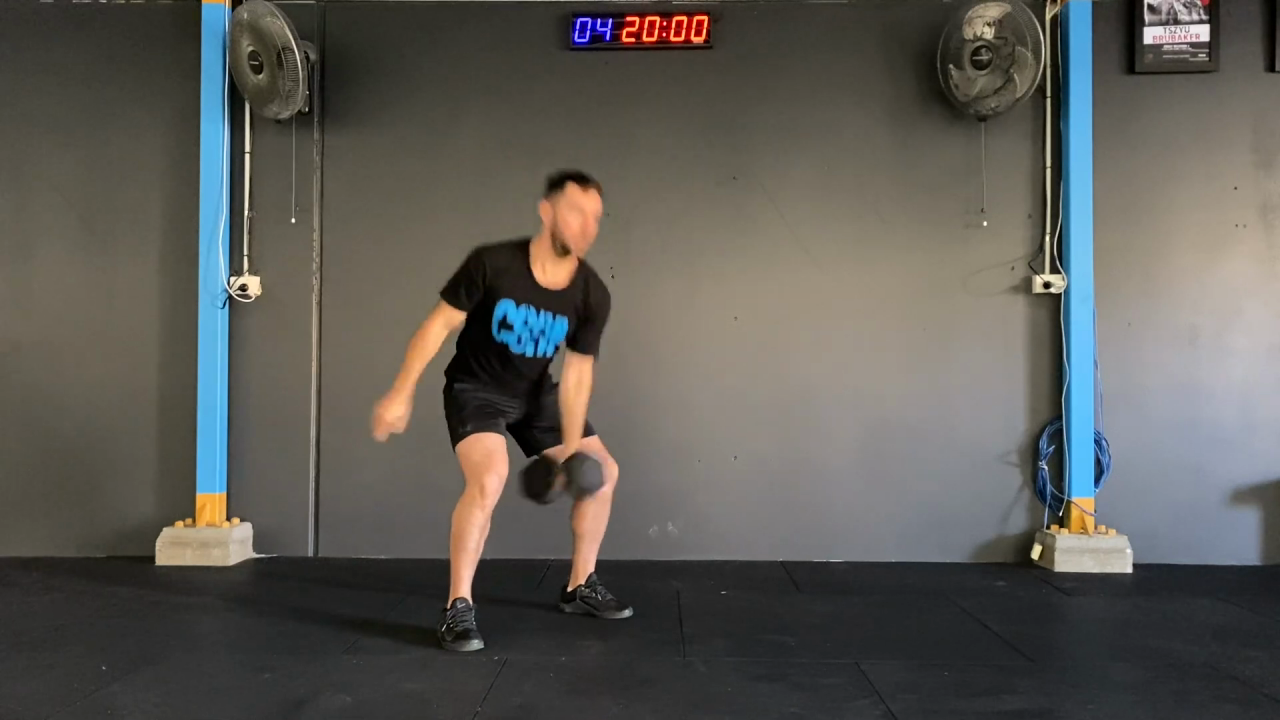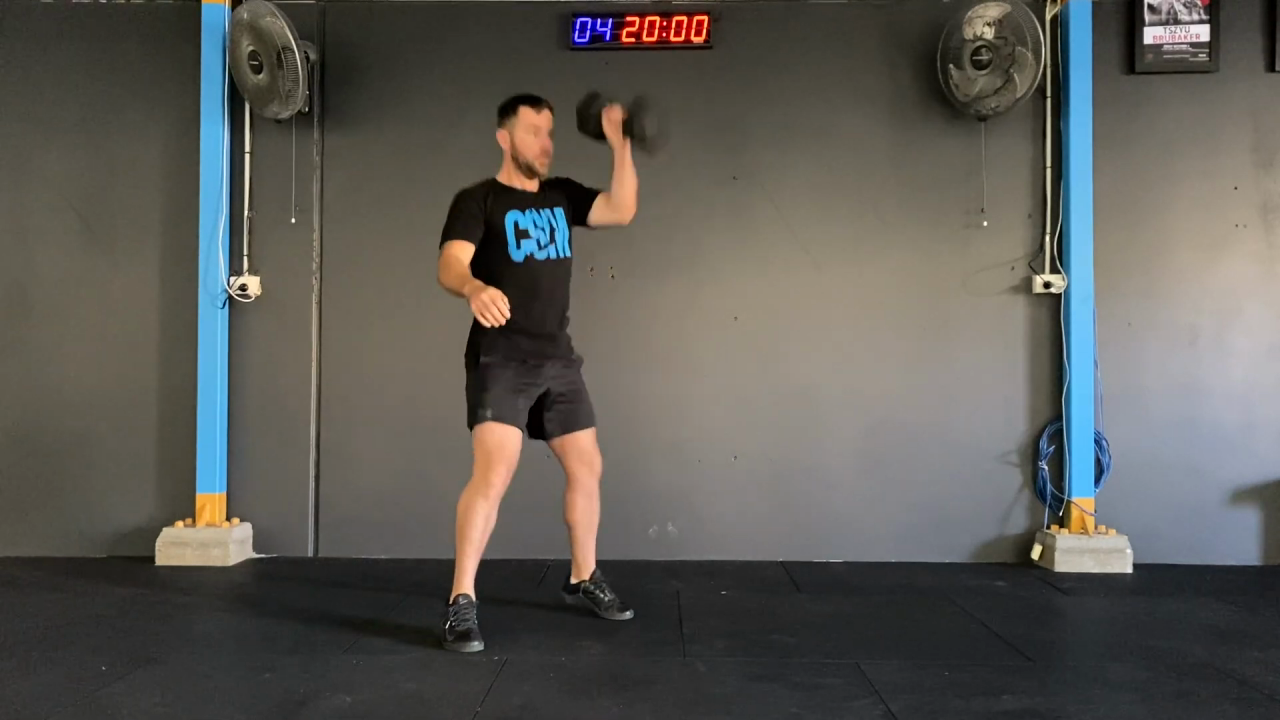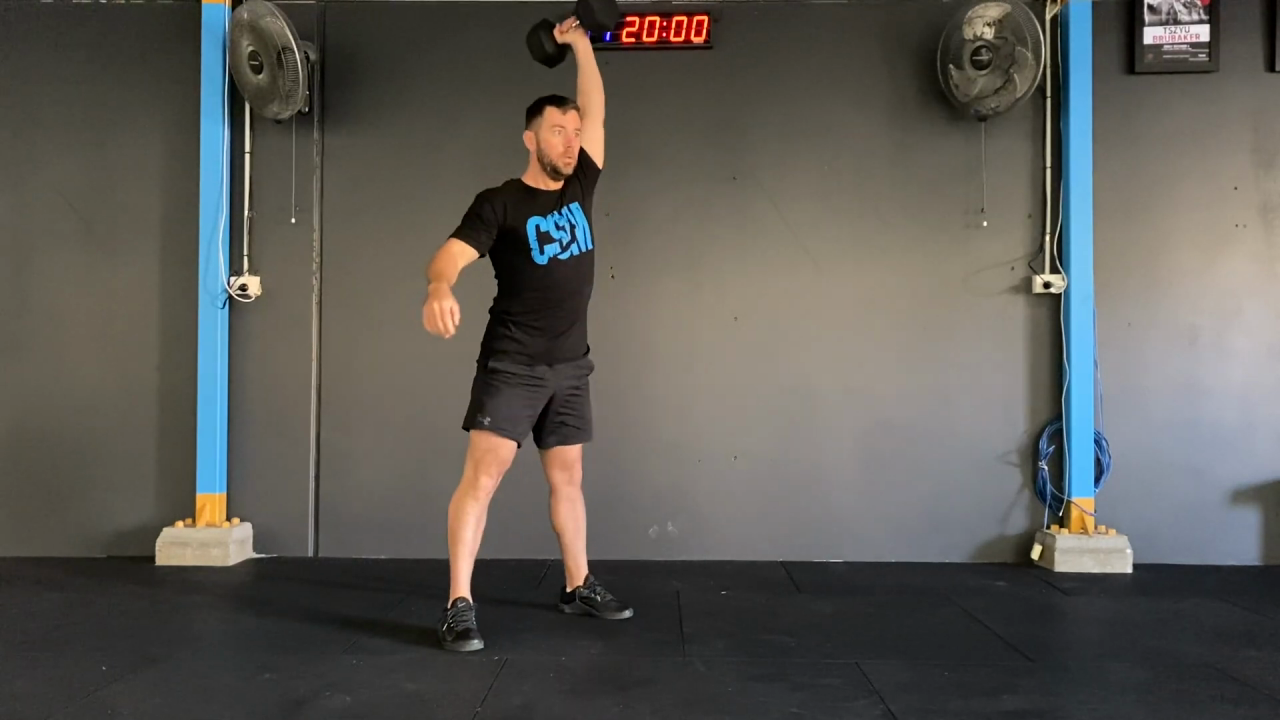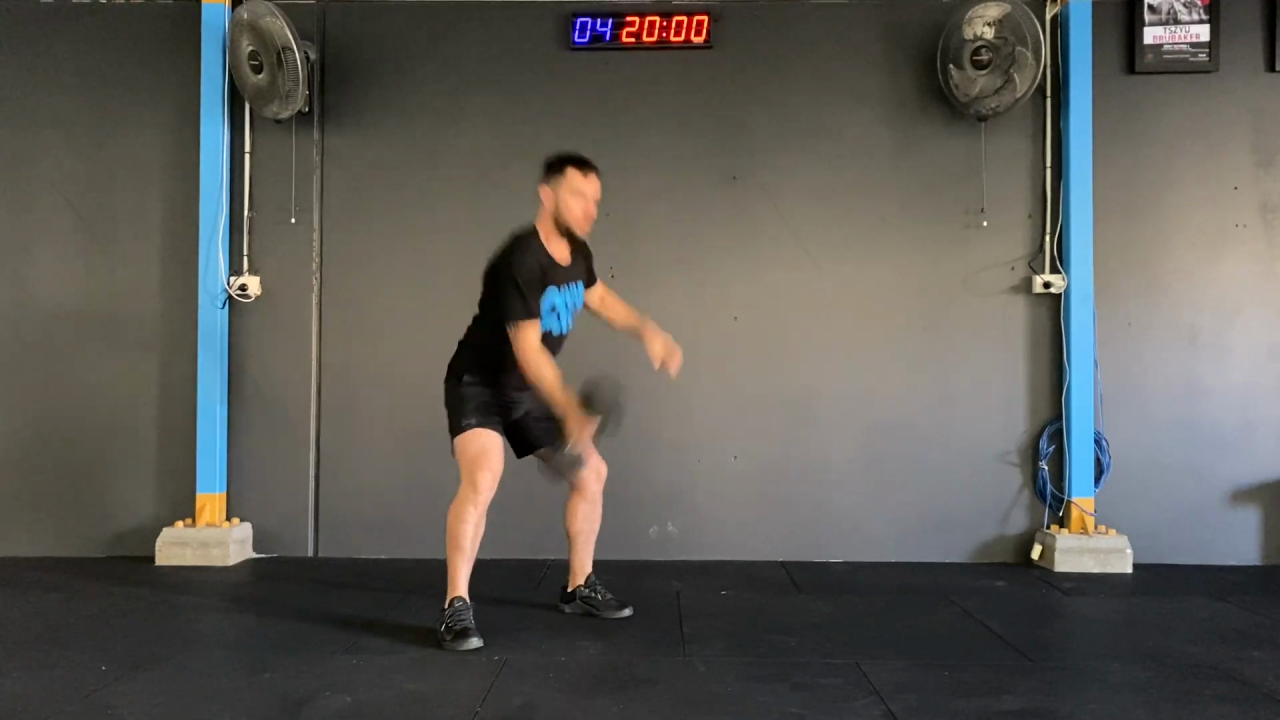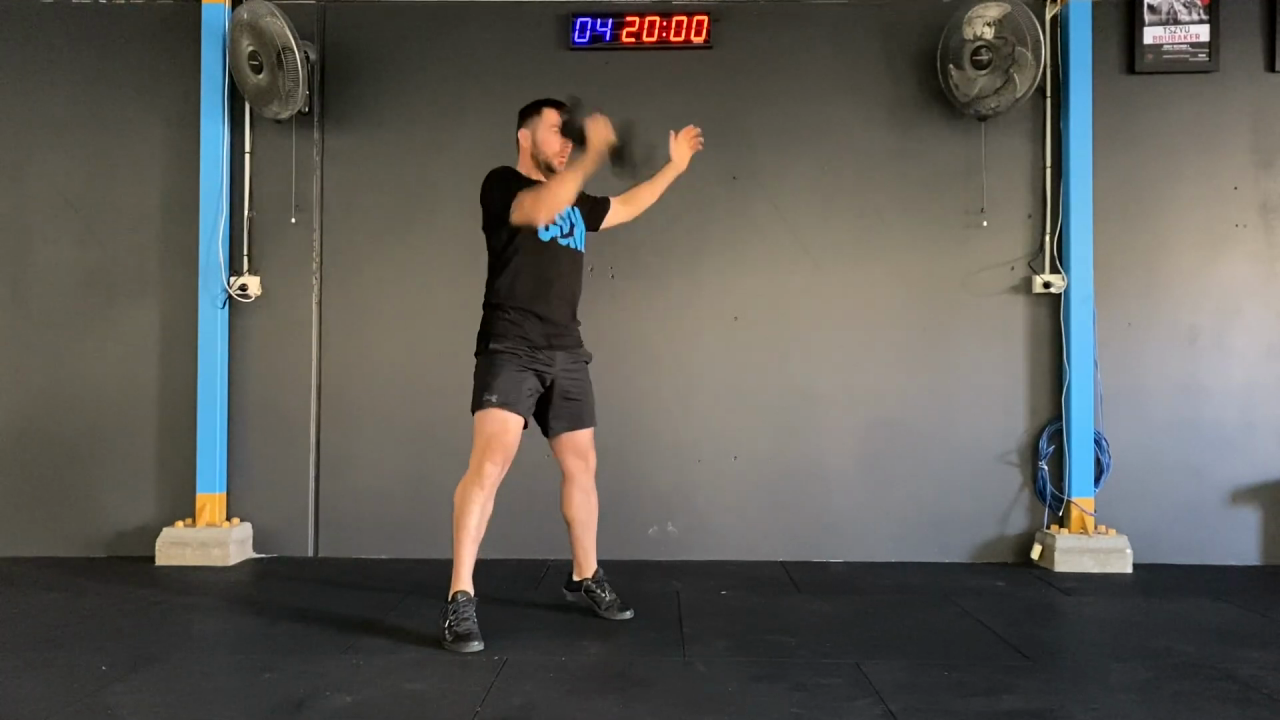
dt=1s
person 1, frame 1
left shoulder: (593, 296)
right shoulder: (494, 262)
left elbow: (577, 374)
right elbow: (439, 323)
left wrist: (571, 448)
right wrist: (401, 391)
left hip: (535, 394)
right hip: (475, 389)
left knee: (603, 474)
right knee: (489, 479)
left ankle: (581, 585)
right ankle: (458, 606)
person 1, frame 2
left shoulder: (561, 194)
right shoulder: (477, 201)
left elbow: (622, 209)
right elbow: (450, 265)
left wrist: (619, 145)
right wrist: (478, 290)
left hip: (557, 359)
right hip: (501, 362)
left knee: (586, 468)
right knee: (494, 473)
left ankle: (584, 580)
right ankle: (461, 603)
person 1, frame 3
left shoulder: (580, 187)
right shoulder: (500, 203)
left elbow: (596, 112)
right elbow: (447, 256)
left wrist: (581, 45)
right wrist: (440, 289)
left hip: (570, 364)
right hip: (512, 365)
left knee: (568, 478)
right knee: (482, 478)
left ankle: (579, 586)
right ankle: (458, 604)
person 1, frame 4
left shoulder: (577, 252)
right shoulder: (519, 261)
left elbow: (599, 299)
right elbow: (527, 351)
left wrist: (649, 333)
right wrist: (574, 415)
left hip: (536, 385)
right hip: (480, 382)
left knee: (591, 475)
right knee: (482, 482)
left ankle: (580, 587)
right ankle: (456, 606)
person 1, frame 5
left shoulder: (575, 202)
right shoulder: (503, 183)
left elbow: (624, 209)
right elbow: (540, 208)
left wrist: (672, 167)
right wrist: (591, 156)
left hip: (566, 351)
right hip: (511, 348)
left knee: (582, 465)
right knee: (491, 464)
left ankle: (586, 579)
right ankle: (459, 600)
